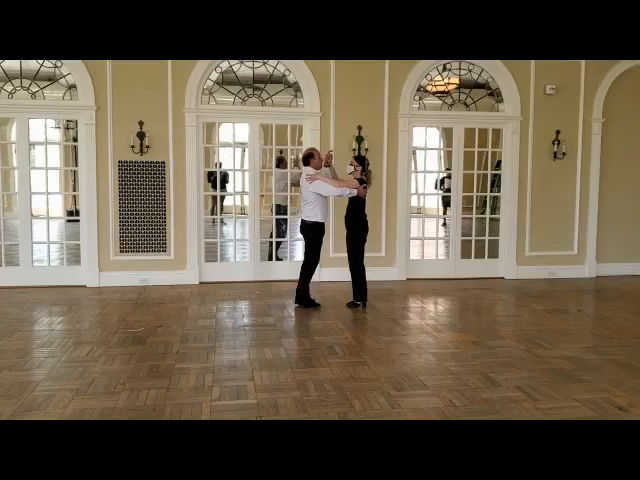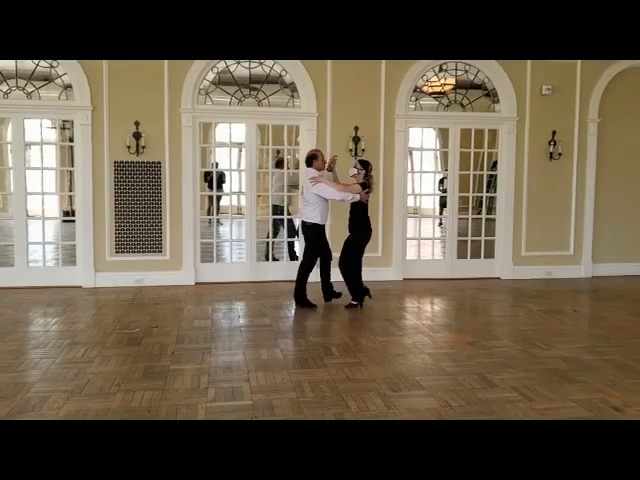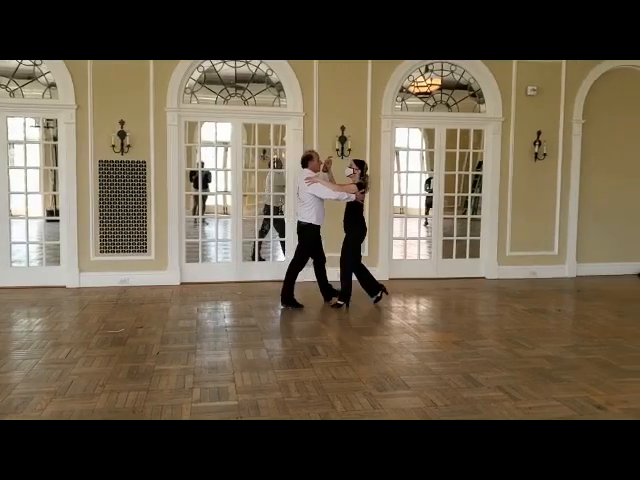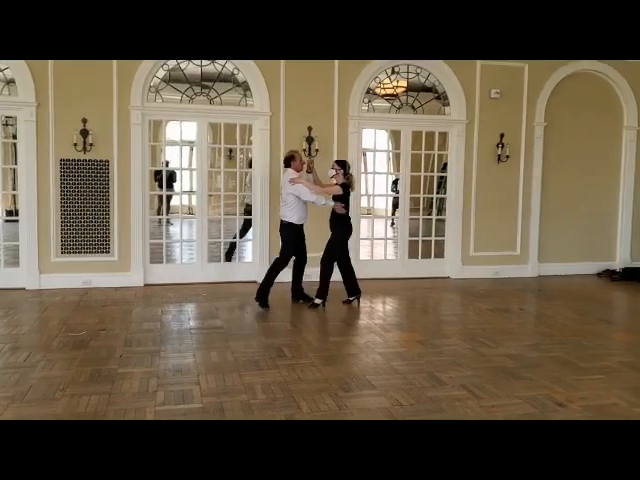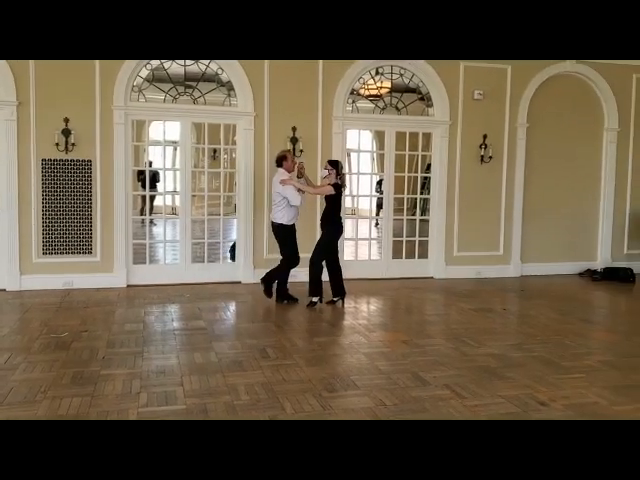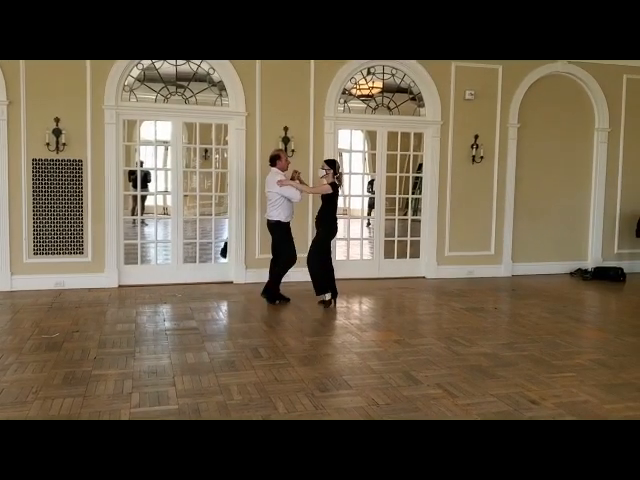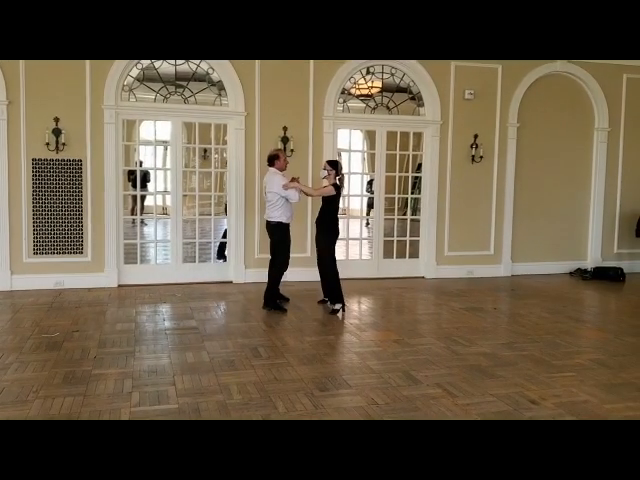
dt=0.3s
person 1, frame 1
left shoulder: (311, 176)
right shoulder: (310, 177)
left elbow: (328, 185)
right elbow: (334, 190)
left wrist: (328, 166)
right wrist: (355, 191)
left hip: (313, 224)
right hip: (312, 224)
left knee: (312, 259)
right knee: (311, 259)
left ankle: (302, 294)
right ankle: (303, 297)
person 1, frame 2
left shoulder: (313, 178)
right shoulder: (313, 179)
left elbow: (330, 189)
right elbow: (336, 194)
left wrist: (331, 171)
right wrist: (358, 196)
left hip: (315, 225)
right hip: (313, 226)
left knee: (326, 256)
right knee: (309, 261)
left ankle: (328, 292)
right ankle: (300, 297)
person 1, frame 3
left shoulder: (309, 178)
left elbow: (325, 189)
right elbow: (331, 194)
left wrist: (327, 173)
right wrist: (354, 196)
left hip: (311, 226)
right hip: (308, 227)
left knee: (319, 259)
right knee: (299, 261)
left ankle: (327, 291)
right ankle: (287, 297)
person 1, frame 4
left shoulder: (292, 178)
right shoulder: (292, 179)
left elbow: (306, 190)
right elbow: (310, 196)
left wrist: (310, 173)
right wrist: (332, 204)
left hip: (295, 226)
right hip: (290, 226)
left knee: (301, 258)
right knee: (283, 260)
left ankle: (297, 293)
right ankle: (262, 293)
person 1, frame 5
left shoulder: (282, 178)
right shoulder: (283, 179)
left elbow: (290, 196)
right elbow: (296, 201)
right wrist: (298, 191)
left hip: (284, 225)
right hip: (283, 226)
left knee: (288, 258)
right knee: (293, 260)
left ankle: (282, 292)
right ankle: (269, 279)
person 1, frame 6
left shoulder: (274, 177)
right shoulder: (278, 178)
left elbow: (287, 193)
right elbow: (296, 196)
left wrist: (292, 181)
right wrist: (294, 182)
left hip: (277, 222)
right hip: (279, 223)
left knee: (278, 257)
right knee: (290, 257)
left ankle: (273, 292)
right ankle: (270, 289)
person 1, frame 7
left shoulder: (269, 177)
right shoulder: (278, 178)
right elbow: (294, 197)
left wrist: (289, 185)
right wrist: (294, 186)
left hip: (273, 223)
right hip: (279, 224)
left knee: (276, 259)
right knee: (281, 262)
left ankle: (274, 294)
right ankle: (270, 301)
person 2, frame 1
left shoulder: (360, 182)
right shoulder: (355, 182)
left elbow: (339, 184)
right elbow: (338, 182)
left wrist: (319, 177)
left hip: (358, 227)
right hip: (354, 227)
left knee: (356, 262)
right knee: (354, 262)
left ankle: (360, 299)
right ankle: (358, 297)
person 2, frame 2
left shoulder: (363, 186)
right shoulder: (357, 186)
left elbow: (342, 189)
right elbow: (340, 186)
left wrist: (322, 180)
left hip: (361, 231)
right hip: (356, 230)
left knee: (353, 264)
right knee: (344, 262)
left ankle: (357, 298)
right ankle: (361, 292)
person 2, frame 3
left shoulder: (358, 186)
right shoulder: (354, 186)
left elbow: (338, 189)
right elbow: (337, 187)
left wrist: (319, 180)
left hip: (356, 229)
right hip: (354, 229)
left knee: (346, 263)
right knee: (355, 263)
left ankle: (343, 299)
right ankle: (377, 290)
person 2, frame 4
left shoulder: (343, 187)
right shoulder: (338, 186)
left elbow: (321, 191)
right elbow: (320, 186)
left wrist: (302, 181)
right wrist: (312, 171)
left hip: (341, 229)
right hip: (340, 229)
left knee: (326, 261)
right knee: (343, 261)
left ankle: (321, 297)
right ankle: (354, 294)
person 2, frame 5
left shoulder: (335, 187)
right shoulder: (330, 186)
left elbow: (313, 191)
right elbow: (314, 187)
left wrist: (293, 182)
left hip: (332, 229)
right hip: (331, 228)
left knee: (315, 260)
right knee: (332, 261)
left ankle: (316, 295)
right ankle: (338, 295)
person 2, frame 6
left shoulder: (332, 186)
right shoulder: (327, 186)
left elbow: (310, 191)
right elbow: (310, 189)
left wrist: (291, 183)
right wrist: (299, 180)
left hip: (327, 227)
right hip: (325, 227)
left knee: (313, 259)
right knee: (324, 260)
left ankle: (325, 292)
right ankle: (330, 294)
person 2, frame 7
left shoulder: (335, 187)
right shoulder: (326, 187)
left elbow: (315, 193)
right elbow: (310, 194)
left wrist: (297, 185)
right wrist: (297, 185)
left hip: (330, 230)
right hip: (322, 229)
left knee: (329, 264)
right knee: (322, 263)
left ankle: (338, 302)
right ankle: (328, 295)
